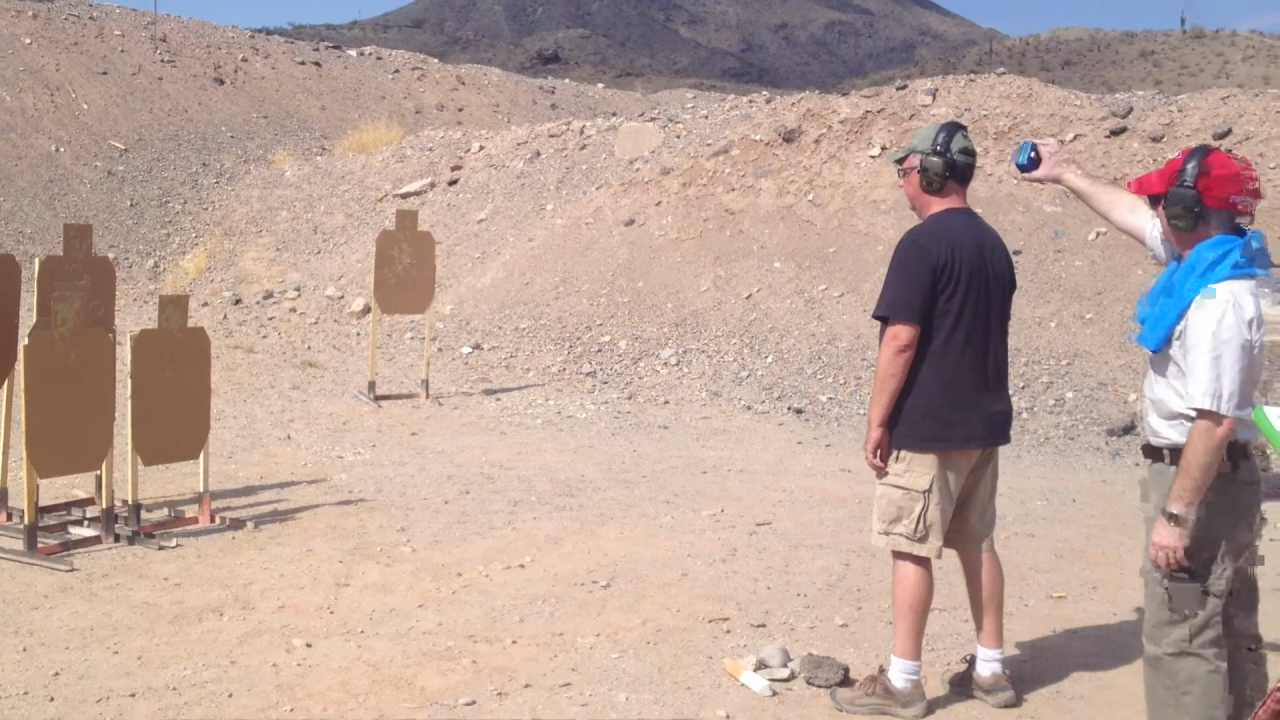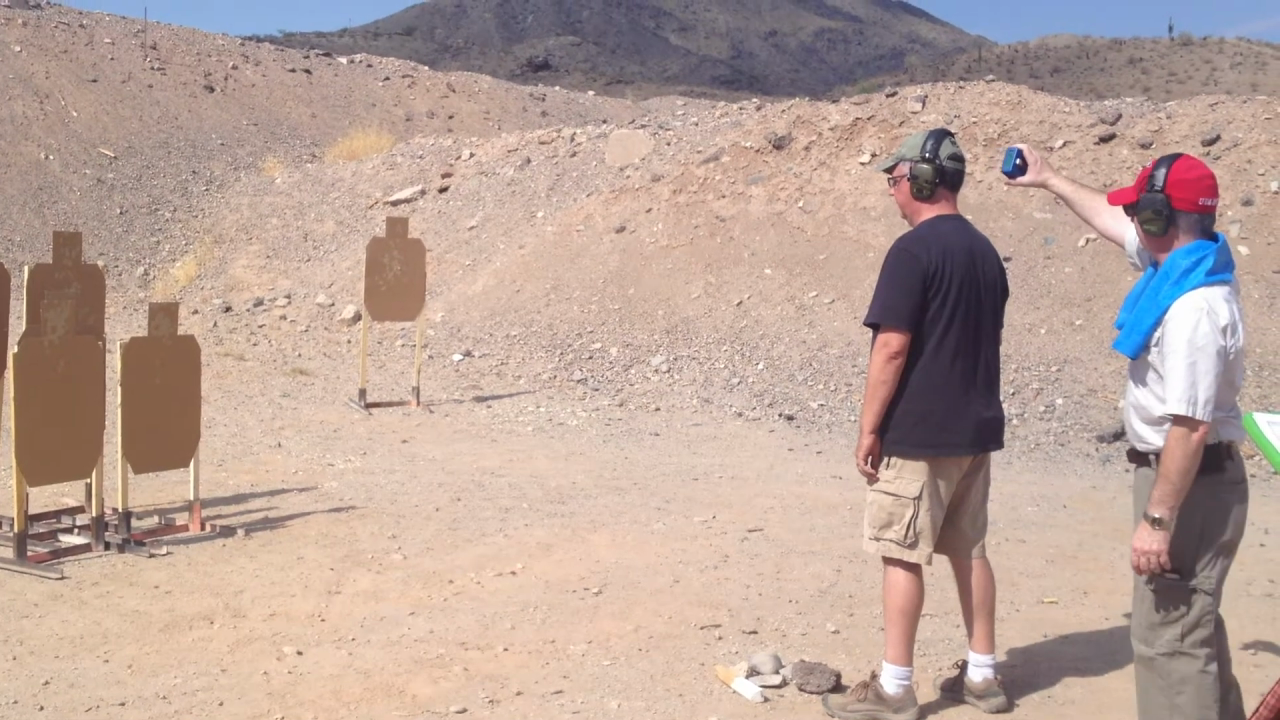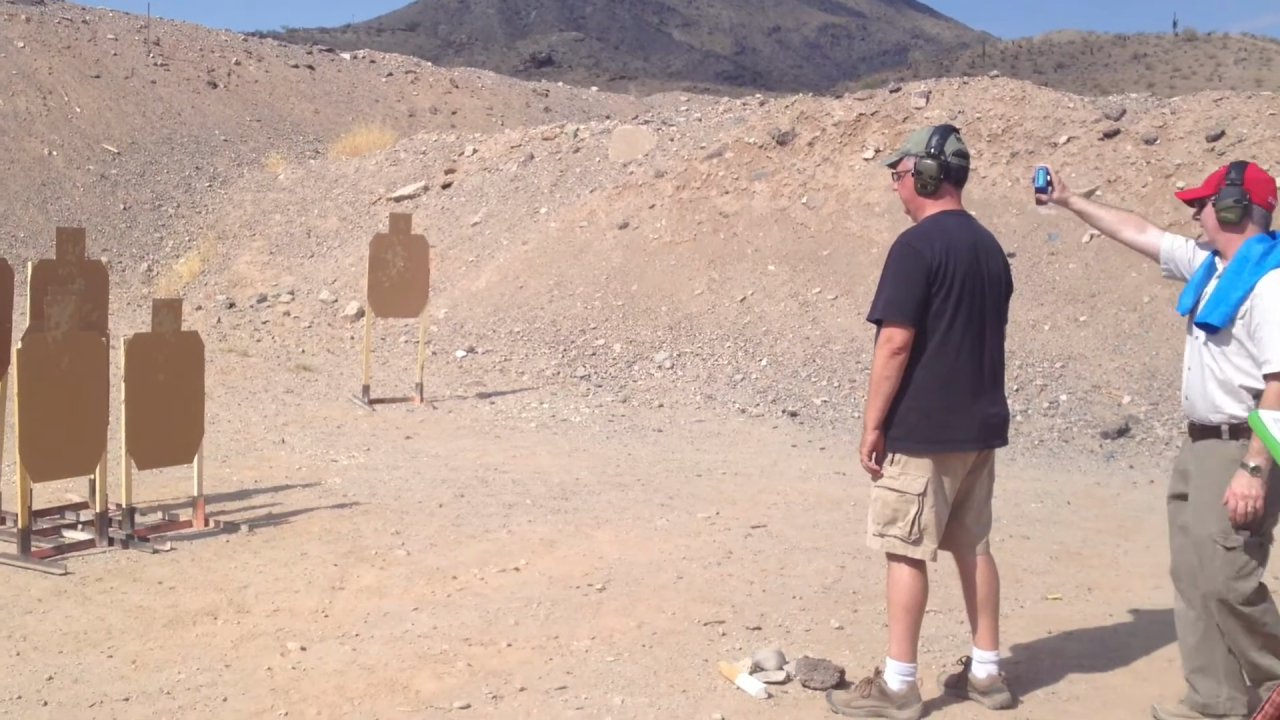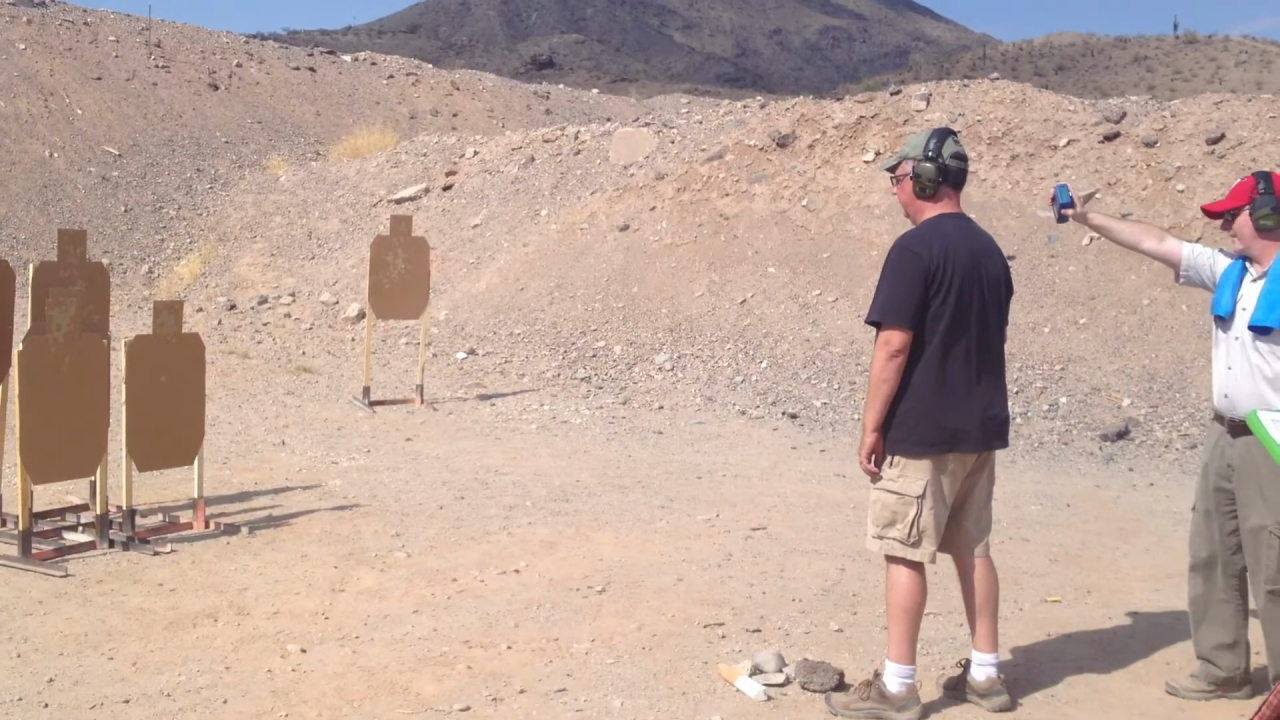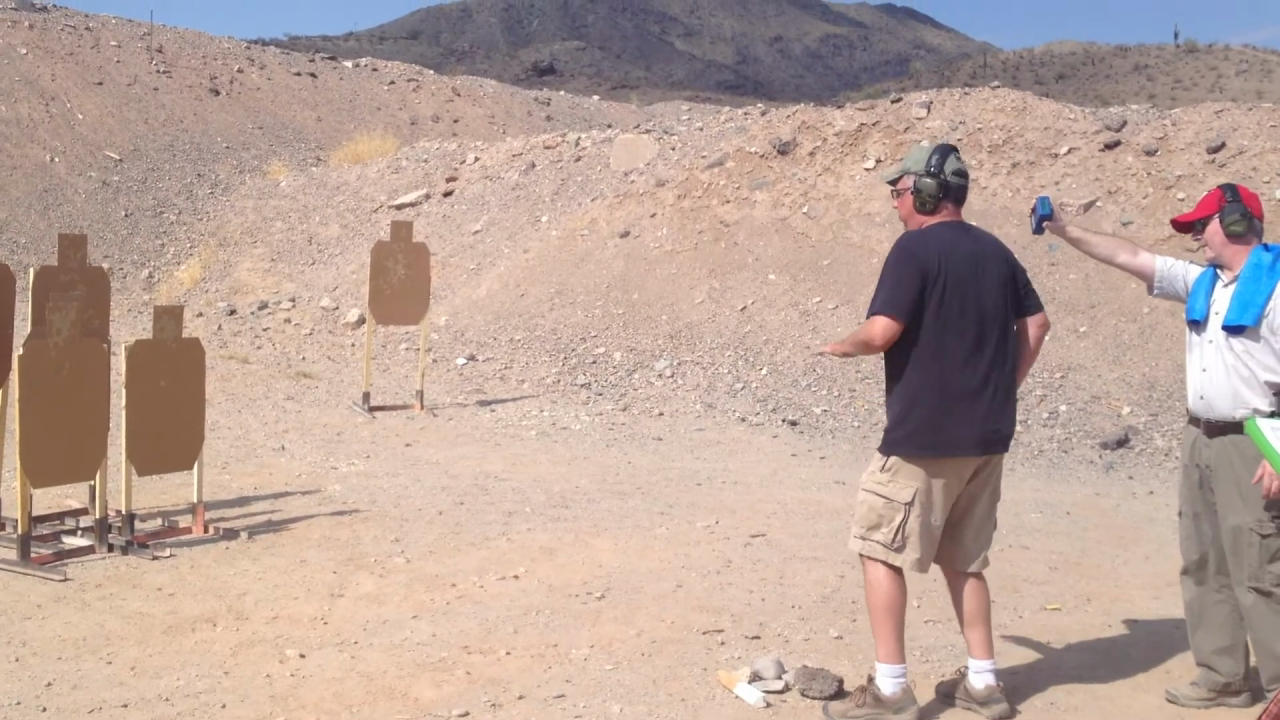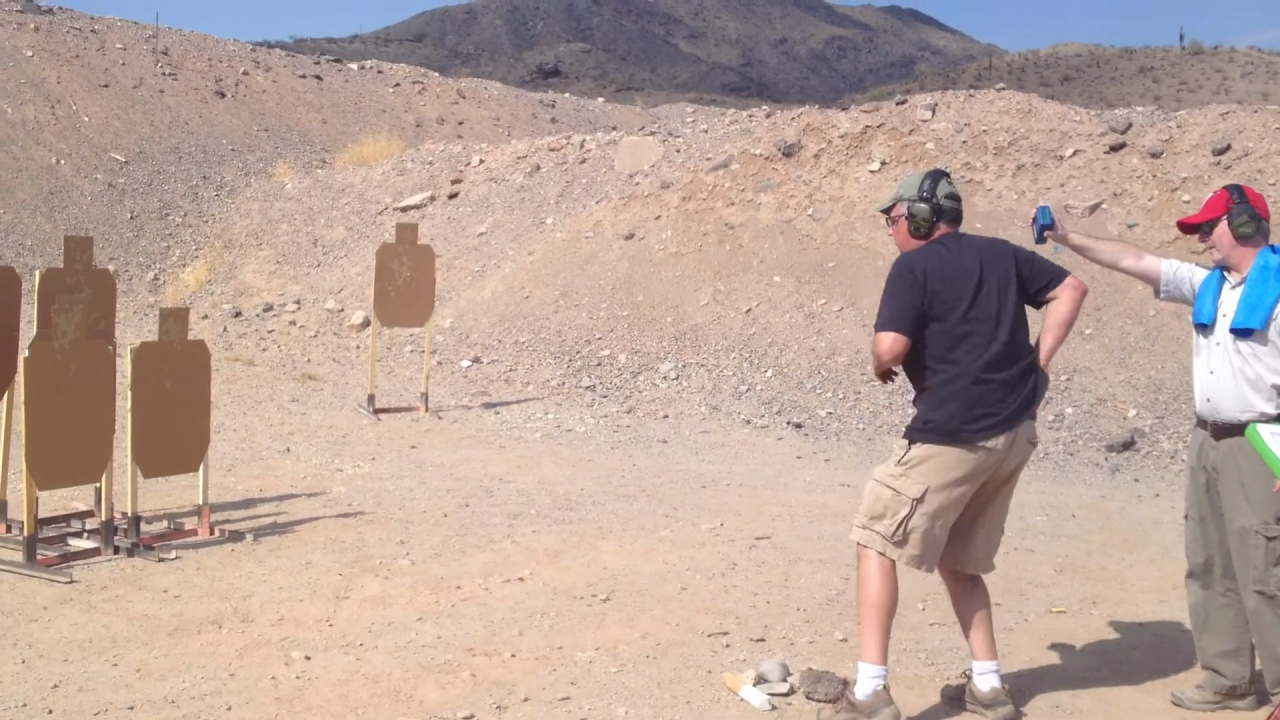
dt=0.7s
person 1, frame 1
left shoulder: (923, 242)
right shoulder: (993, 243)
left elbow: (901, 339)
left wrist: (877, 421)
left hip: (926, 426)
right hip: (983, 422)
left knee: (911, 548)
right knee: (977, 542)
right ankle: (990, 669)
person 1, frame 2
left shoulder: (913, 249)
right shoulder: (985, 250)
left elbow: (892, 347)
left wrist: (869, 428)
left hip: (917, 434)
right hip: (974, 430)
left knee: (902, 555)
right knee: (968, 549)
person 1, frame 3
left shoulder: (917, 244)
right shoulder: (988, 245)
left elbow: (895, 342)
left wrist: (873, 424)
left hip: (921, 430)
right hip: (979, 425)
left knee: (906, 551)
right knee: (972, 545)
right ankle: (985, 671)
person 1, frame 4
left shoulder: (916, 248)
right shoulder: (989, 248)
left elbow: (894, 345)
left wrist: (871, 427)
left hip: (920, 432)
right hip: (979, 428)
left knee: (905, 553)
right knee: (972, 547)
person 1, frame 5
left shoulder: (915, 249)
right shoulder: (994, 251)
left elbow: (884, 331)
right elbow: (1037, 325)
left wrist: (844, 346)
left hip: (922, 438)
right hip: (987, 435)
left knee: (881, 552)
right knee: (961, 559)
person 1, frame 6
left shoulder: (914, 266)
right shoulder: (1001, 254)
left elbow: (889, 348)
right elbow: (1072, 290)
left wrist: (880, 367)
right wrist: (1036, 363)
left hip: (949, 434)
right hip: (1013, 434)
left knee: (877, 545)
right knee: (961, 560)
person 2, frame 1
left shoulder: (1218, 299)
right shoulder: (1205, 262)
left elbow: (1215, 422)
right elbow: (1128, 209)
left wrist: (1175, 515)
right wrist: (1065, 173)
left hip: (1202, 480)
right hip: (1207, 477)
left knee: (1178, 637)
right knee: (1223, 626)
person 2, frame 2
left shoulder: (1195, 308)
right shoulder: (1183, 265)
left elbow: (1191, 427)
right elbow: (1109, 217)
left wrist: (1156, 519)
right wrist: (1049, 178)
left hip: (1190, 485)
right hip: (1186, 478)
left knee: (1169, 636)
right knee: (1191, 623)
person 2, frame 3
right shoulder: (1207, 263)
right elbow: (1138, 231)
right wrist: (1069, 201)
right hip: (1200, 447)
left knee: (1229, 584)
right knee: (1194, 579)
person 2, frame 4
right shoulder: (1228, 271)
right elbow: (1157, 243)
right wrist: (1088, 217)
right hip: (1224, 438)
right knee: (1211, 561)
right ankle: (1224, 671)
person 2, frame 5
right shoulder: (1199, 282)
right elbow: (1131, 257)
right wrist: (1066, 232)
right hip: (1200, 441)
right knee: (1203, 566)
right ankle: (1222, 677)
person 2, frame 6
right shoulder: (1206, 284)
right elbow: (1137, 261)
right wrist: (1068, 240)
right hip: (1207, 441)
right knee: (1208, 567)
right ankle: (1227, 679)
